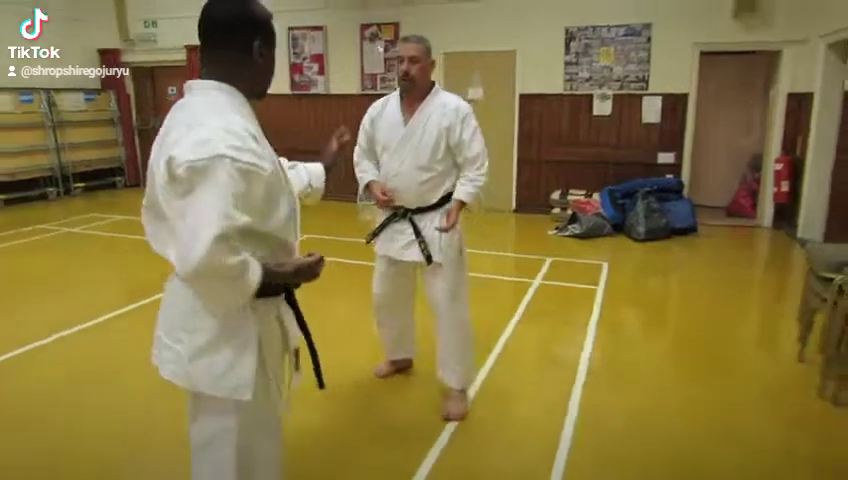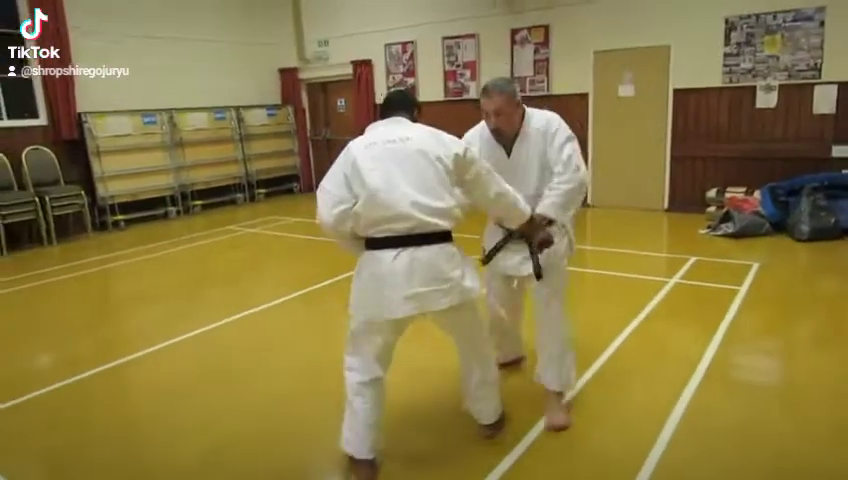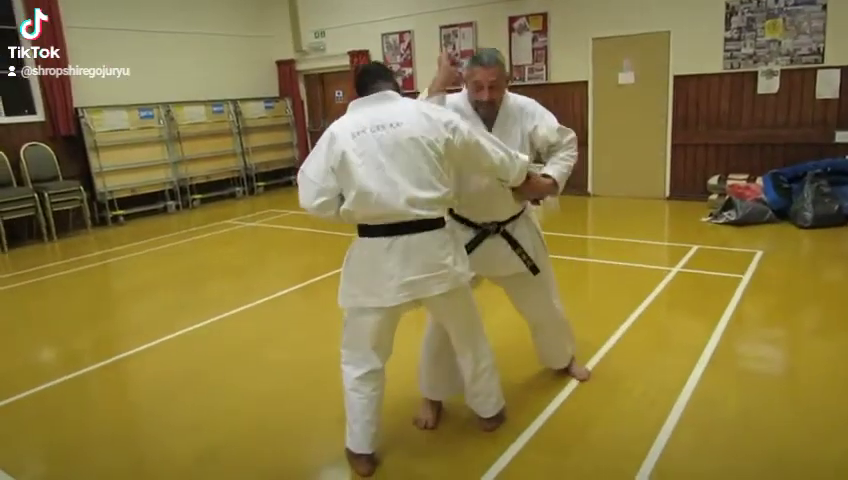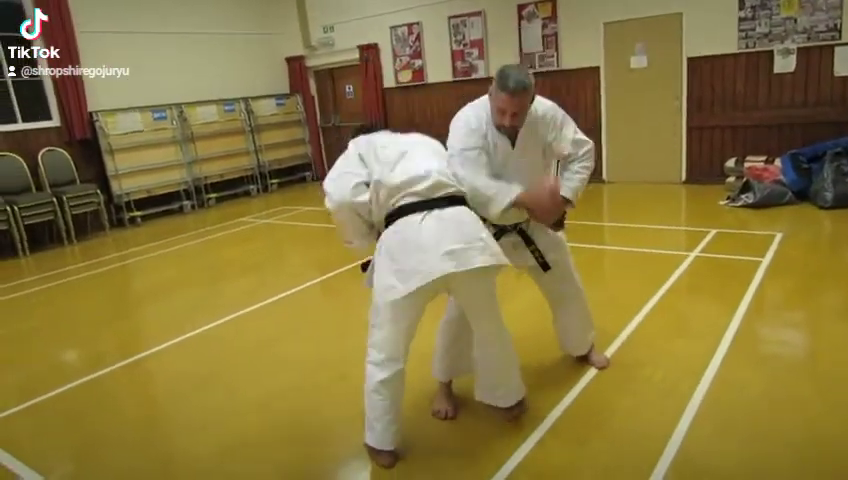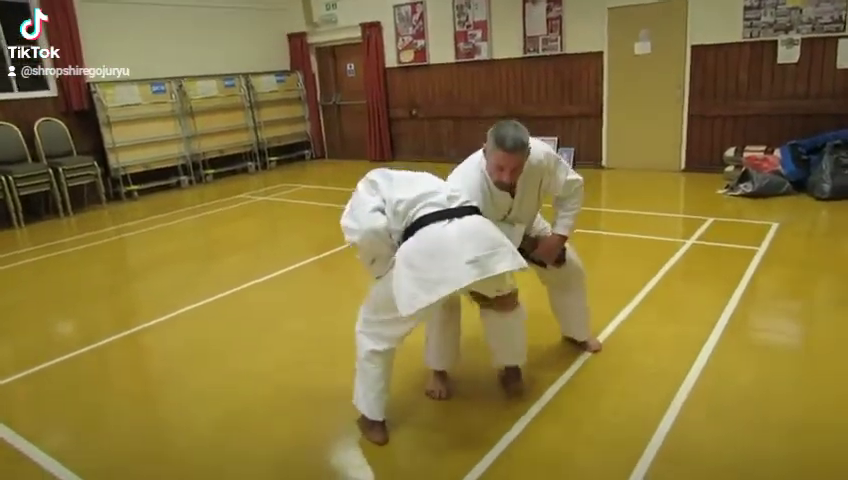
dt=1s
person 1, frame 1
left shoulder: (198, 113)
right shoulder: (222, 136)
left elbow: (265, 180)
right elbow: (204, 260)
left wrist: (321, 167)
right wrist: (282, 276)
left hip: (213, 313)
right hip: (229, 323)
person 1, frame 2
left shoulder: (355, 150)
right shoulder: (442, 142)
left elbow: (332, 216)
right elbow: (494, 191)
right wrist: (533, 227)
left hip: (382, 268)
right hip: (439, 261)
left knee: (363, 363)
right knee: (473, 344)
right ankle: (490, 417)
person 1, frame 3
left shoulder: (338, 132)
right shoulder: (430, 116)
left elbow: (315, 199)
right elbow: (489, 155)
right wrist: (525, 177)
left hip: (376, 256)
right hip: (433, 246)
left knee: (362, 356)
right knee: (467, 335)
right ankle: (489, 410)
person 1, frame 4
left shoulder: (359, 148)
right shoulder: (424, 142)
left elbow: (344, 198)
left wrist: (366, 237)
left hip: (403, 241)
right hip: (462, 227)
left knee: (386, 349)
right knee: (488, 323)
left ankle: (381, 444)
right ankle: (510, 400)
person 1, frame 5
left shoulder: (370, 185)
right shoulder: (425, 182)
left elbow: (366, 230)
left wrist: (385, 269)
right wrist: (490, 297)
left hip: (430, 249)
right hip: (481, 236)
left knee: (374, 329)
right knee: (501, 295)
left ankle: (373, 420)
person 2, frame 1
left shoulder: (454, 109)
right shoulder: (379, 110)
left elbow: (476, 165)
right elbow: (362, 155)
left wrist: (459, 203)
right wrist: (373, 185)
left hip: (437, 220)
right hip: (394, 220)
left knee: (449, 303)
right knee: (387, 296)
left ankle: (457, 385)
right ankle: (400, 356)
person 2, frame 2
left shoulder: (549, 127)
right shoulder: (475, 139)
left elbow: (573, 177)
left wrist: (541, 218)
left hip: (546, 230)
right hip: (502, 233)
left knee: (551, 309)
right knee: (498, 304)
left ankle: (557, 394)
right ankle: (510, 354)
person 2, frame 3
left shoulder: (527, 111)
right shoulder: (449, 110)
left elbow: (564, 144)
left wrist: (550, 179)
right wrist: (436, 88)
left hip: (514, 229)
right hip: (461, 233)
left knee: (543, 302)
left ankle: (562, 358)
right ankle: (432, 396)
person 2, frame 4
left shoulder: (548, 114)
right shoulder: (468, 121)
left elbow: (582, 154)
right elbow: (470, 183)
left wrist: (562, 199)
right wrist: (524, 197)
left hip: (533, 222)
left knee: (565, 284)
right knee: (463, 302)
left ankle: (583, 347)
right ankle: (445, 385)
person 2, frame 5
left shoulder: (541, 156)
right shoulder: (465, 188)
left elbow: (572, 189)
left wrist: (559, 236)
left hip: (522, 226)
left knee: (568, 269)
right knee: (448, 296)
left ankle: (575, 333)
right ankle: (439, 371)
